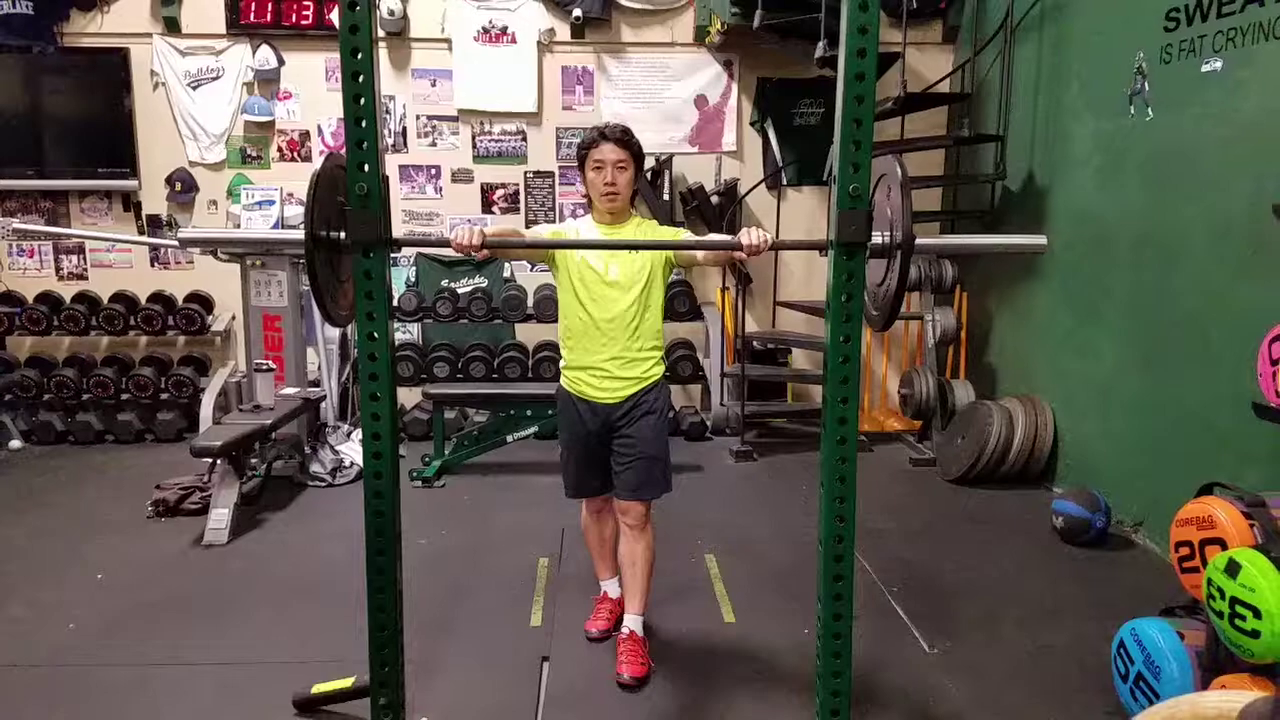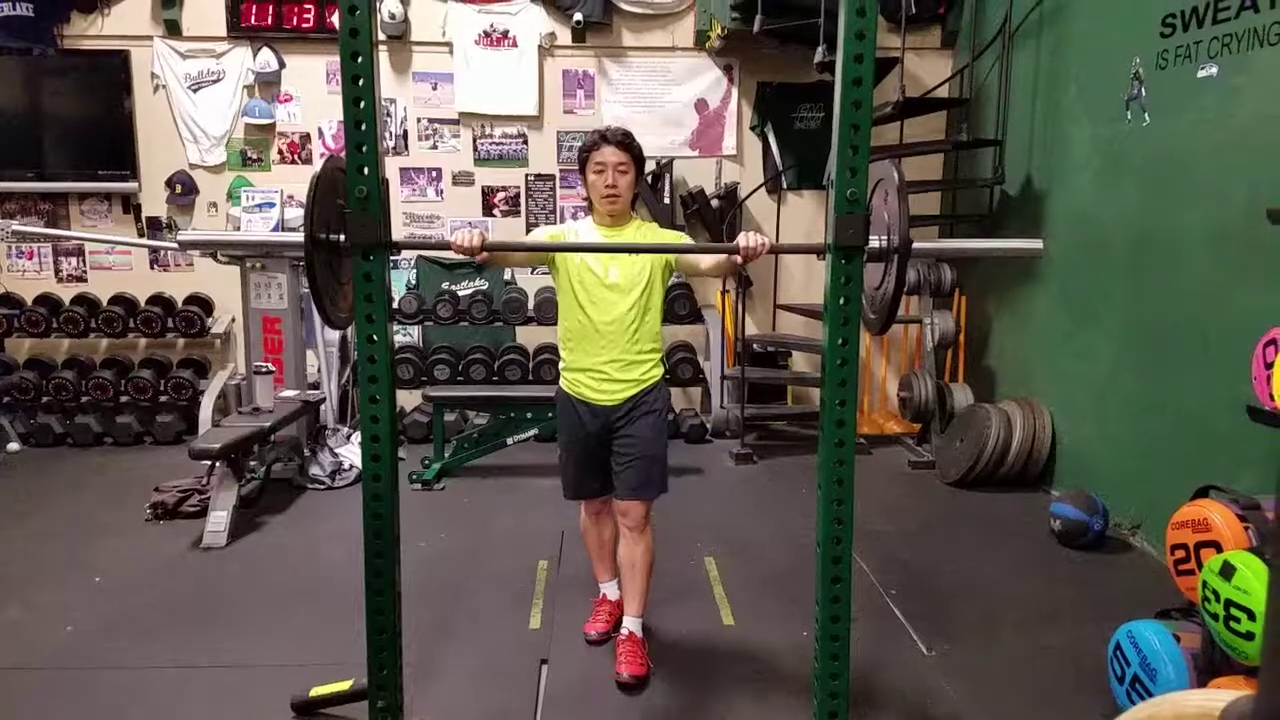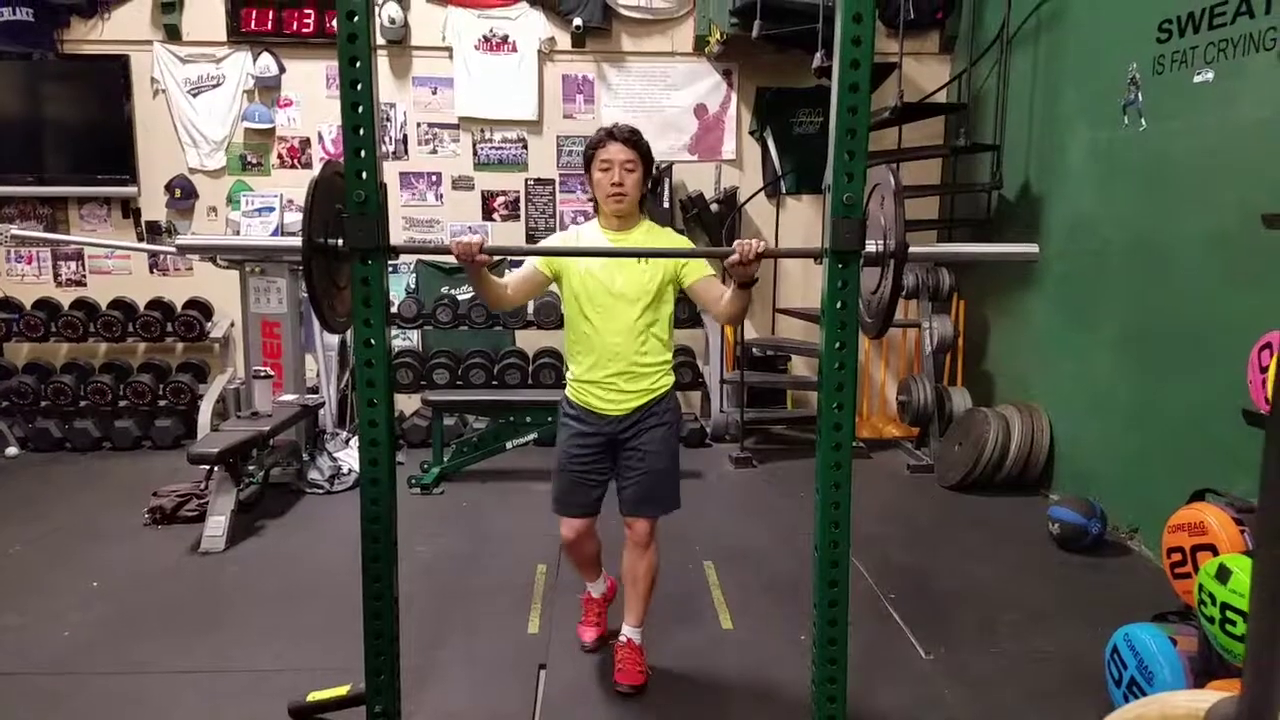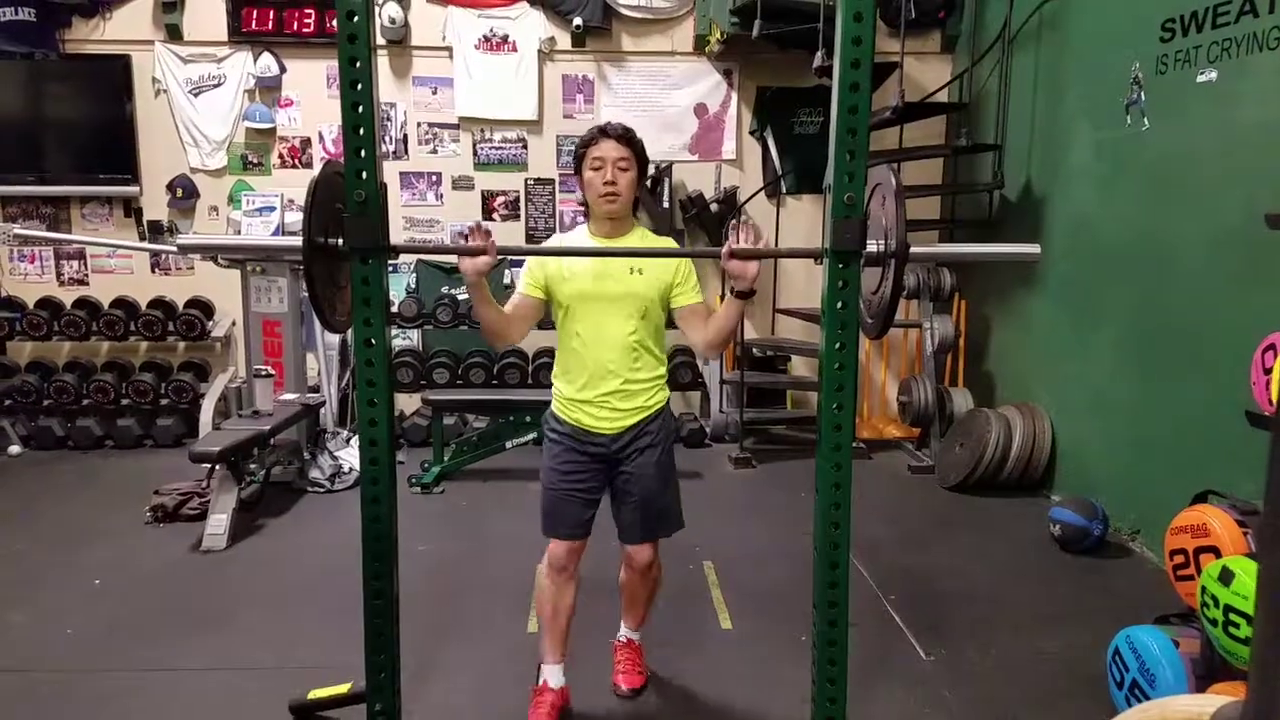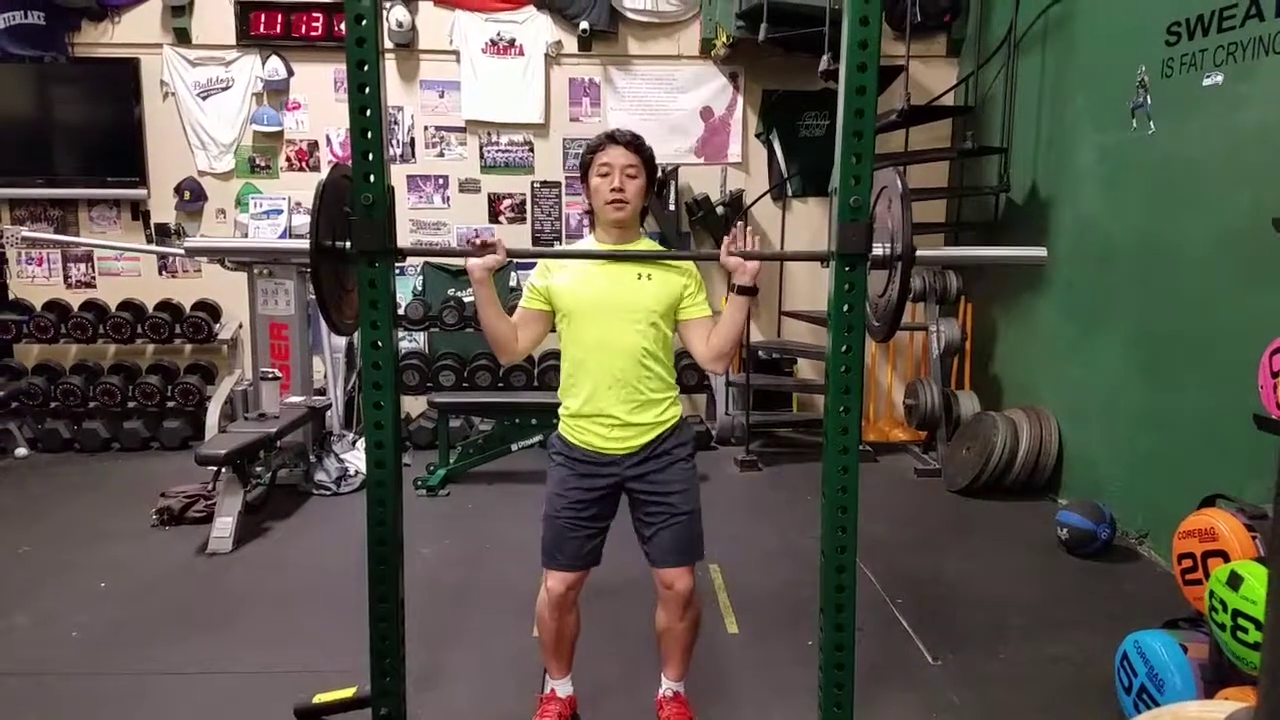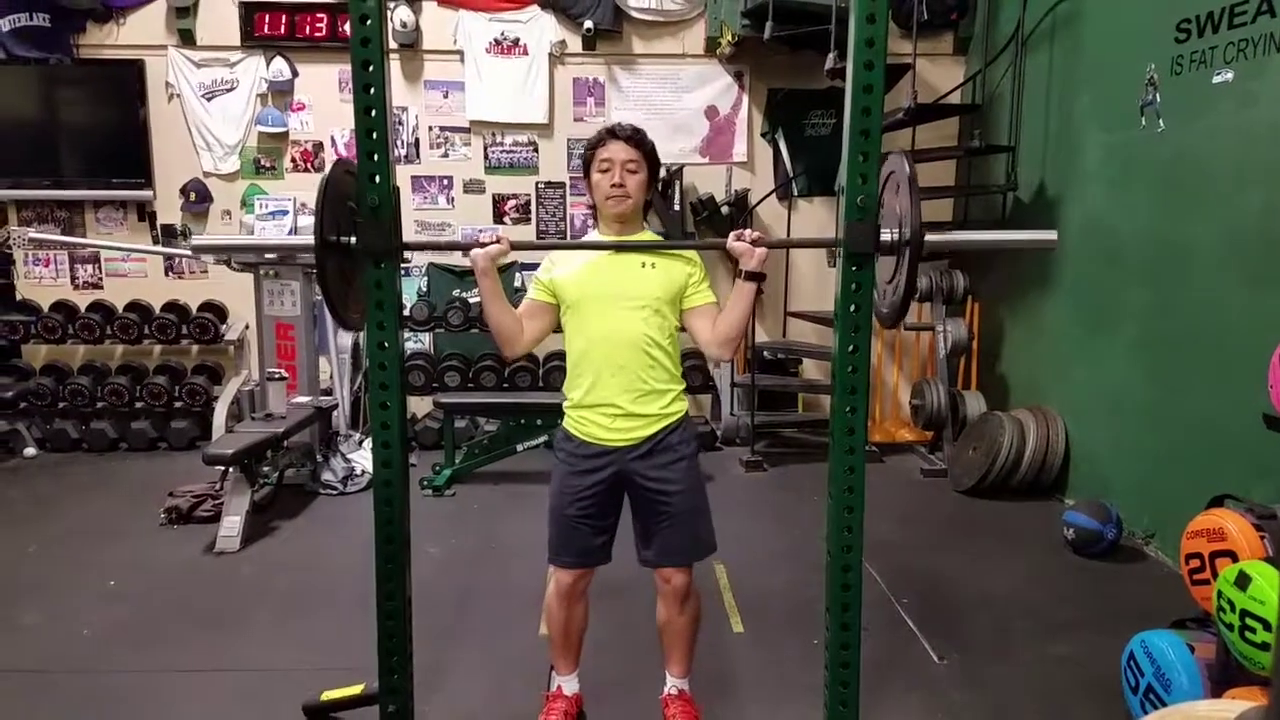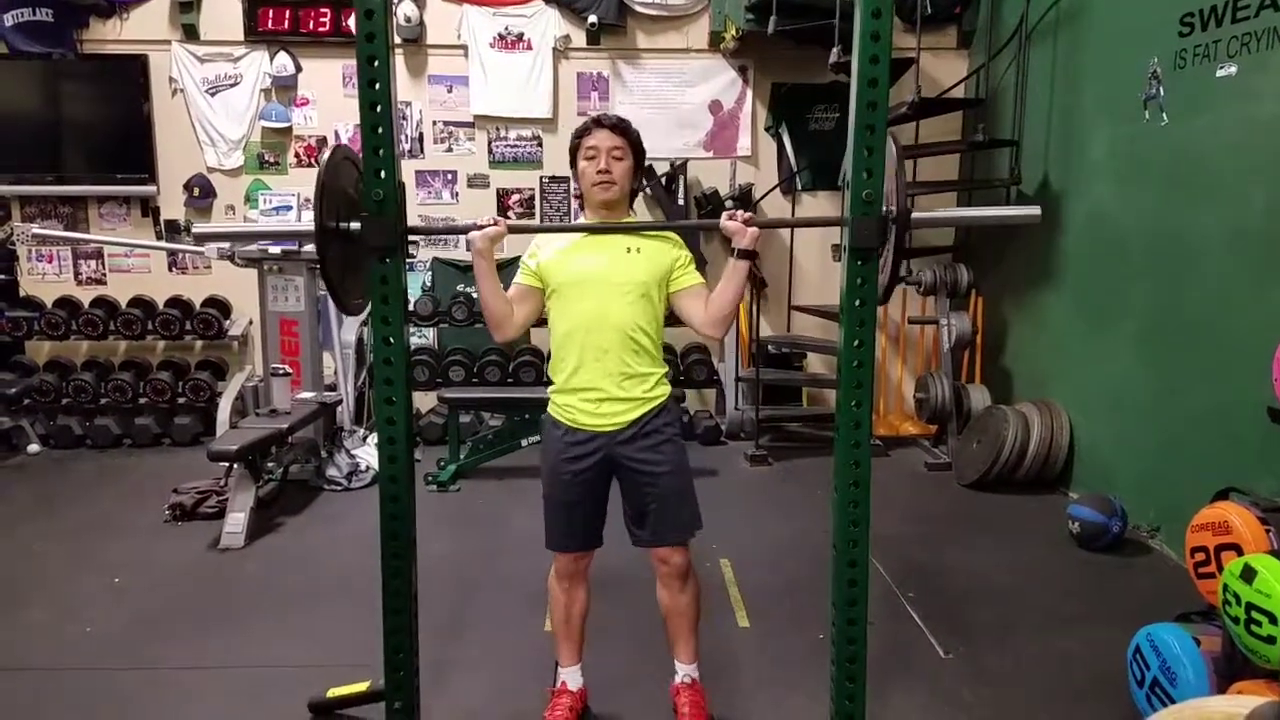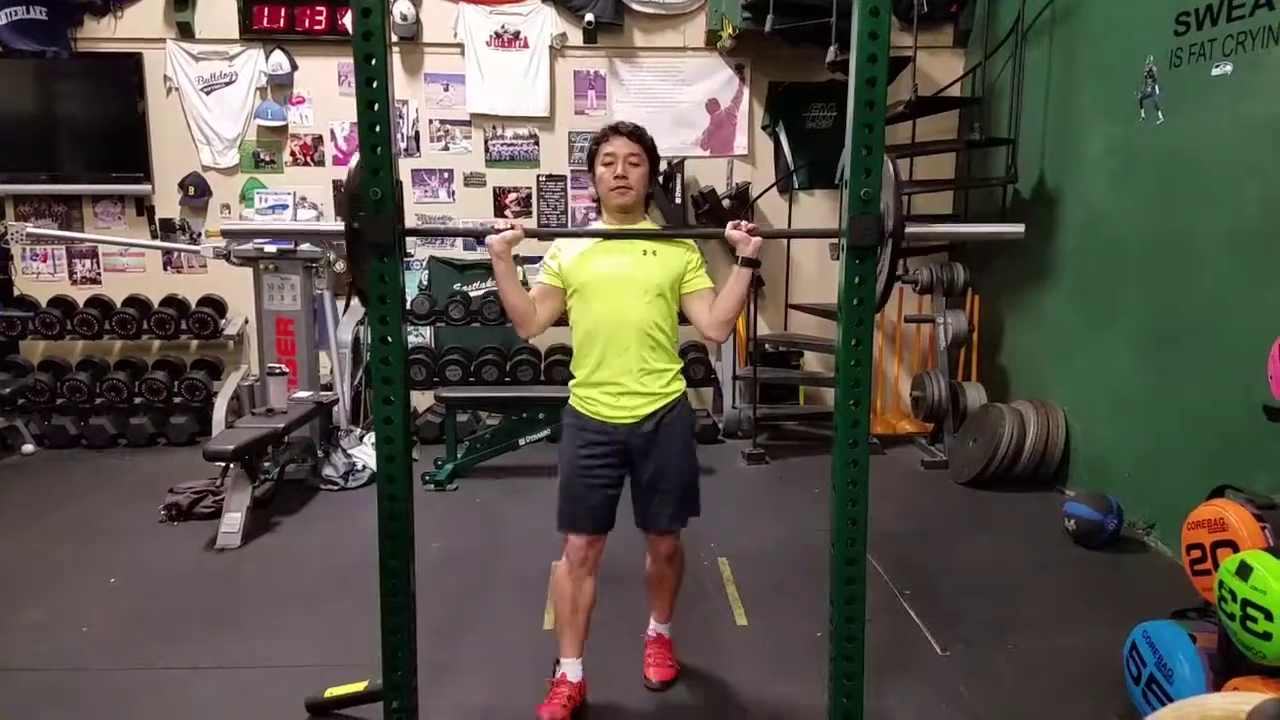
dt=0.4s
person 1, frame 1
left shoulder: (658, 236)
right shoulder: (563, 235)
left elbow: (707, 251)
right elbow: (515, 240)
left wrist: (741, 244)
right wrist: (480, 237)
left hip: (641, 394)
right hip: (580, 394)
left knee: (634, 512)
right knee: (595, 503)
left ankle: (633, 627)
right ankle: (610, 592)
person 1, frame 2
left shoulder: (659, 239)
right shoulder: (561, 237)
left elbow: (708, 261)
right elbow: (513, 251)
left wrist: (740, 253)
right wrist: (480, 245)
left hip: (640, 396)
right hip: (578, 396)
left knee: (633, 513)
right knee: (594, 504)
left ankle: (632, 629)
right ankle: (607, 595)
person 1, frame 3
left shoulder: (671, 246)
right shoulder: (566, 245)
left elbow: (725, 311)
right elbow: (505, 297)
left wrist: (743, 279)
right wrist: (475, 268)
left hip: (650, 410)
right hip: (584, 408)
left knee: (640, 529)
right knee: (573, 530)
left ankle: (631, 638)
right ankle: (598, 589)
person 1, frame 4
left shoulder: (667, 256)
right shoulder: (553, 253)
left elbow: (709, 342)
right elbow: (506, 335)
left wrist: (741, 288)
right wrist: (476, 282)
left hip: (643, 426)
right hip: (571, 426)
left knee: (641, 555)
right knee: (559, 556)
left ankle: (628, 639)
person 1, frame 5
left shoulder: (678, 269)
right shoulder: (556, 266)
left elbow: (715, 357)
right elbow: (510, 349)
left wrist: (742, 287)
right wrist: (482, 282)
left hip: (660, 447)
right hip: (580, 449)
left knee: (678, 585)
right knee: (559, 587)
person 1, frame 6
left shoulder: (681, 261)
right shoulder: (561, 261)
left elbow: (721, 345)
right elbow: (514, 342)
left wrist: (749, 273)
right wrist: (485, 273)
left hip: (664, 441)
right hip: (583, 443)
left knee: (675, 581)
right knee: (568, 581)
person 1, frame 7
left shoulder: (665, 245)
right shoulder: (546, 246)
left elbow: (713, 324)
right elbow: (504, 327)
left wrist: (741, 252)
right wrist: (482, 256)
left hip: (648, 422)
right hip: (570, 426)
left knee: (673, 559)
right knee: (568, 564)
person 1, frame 8
left shoulder: (679, 249)
right shoulder: (567, 248)
left elbow: (717, 327)
right elbow: (528, 324)
left wrist: (745, 261)
right wrist: (502, 260)
left hip: (662, 415)
right hip: (590, 417)
left knee: (665, 543)
right knee: (579, 548)
left ankle: (659, 633)
